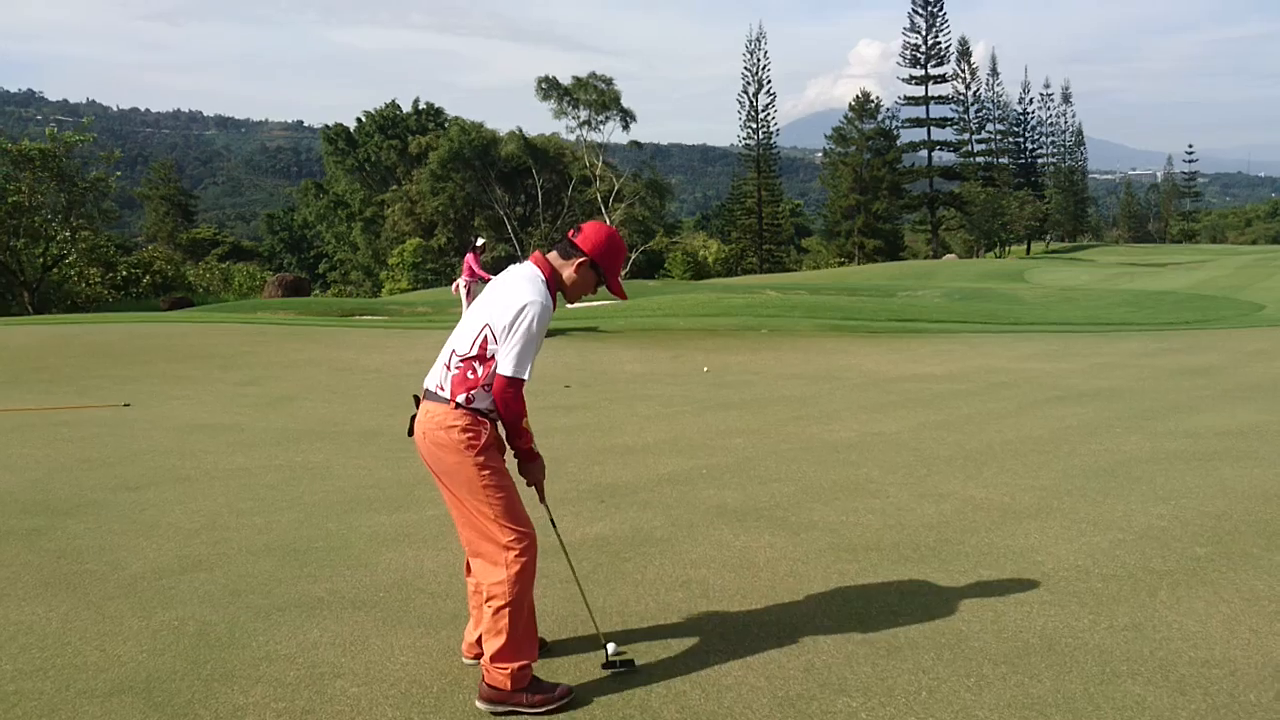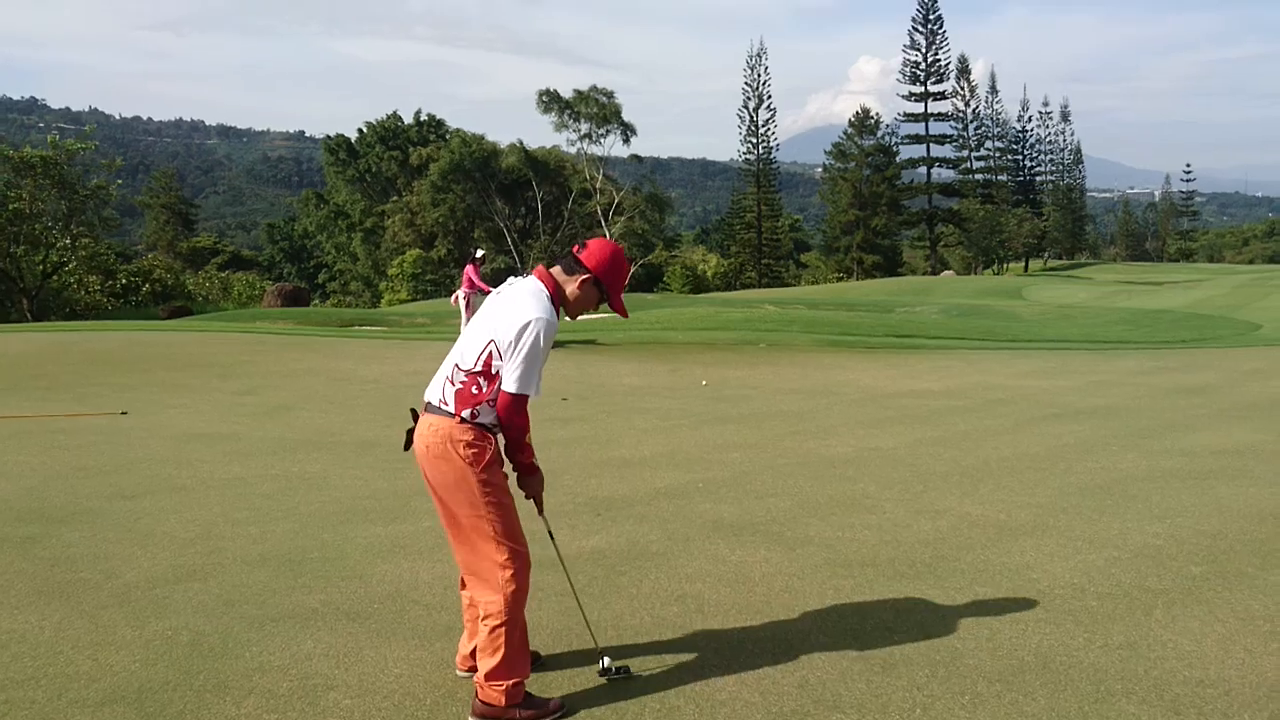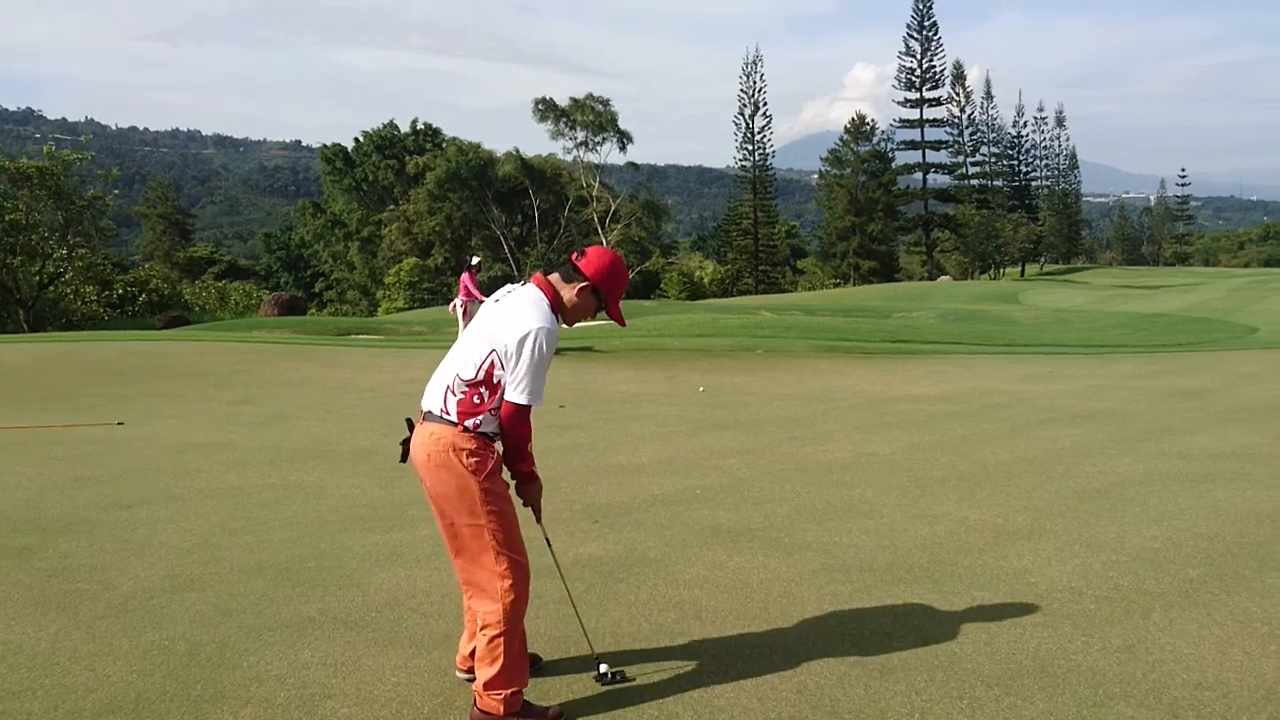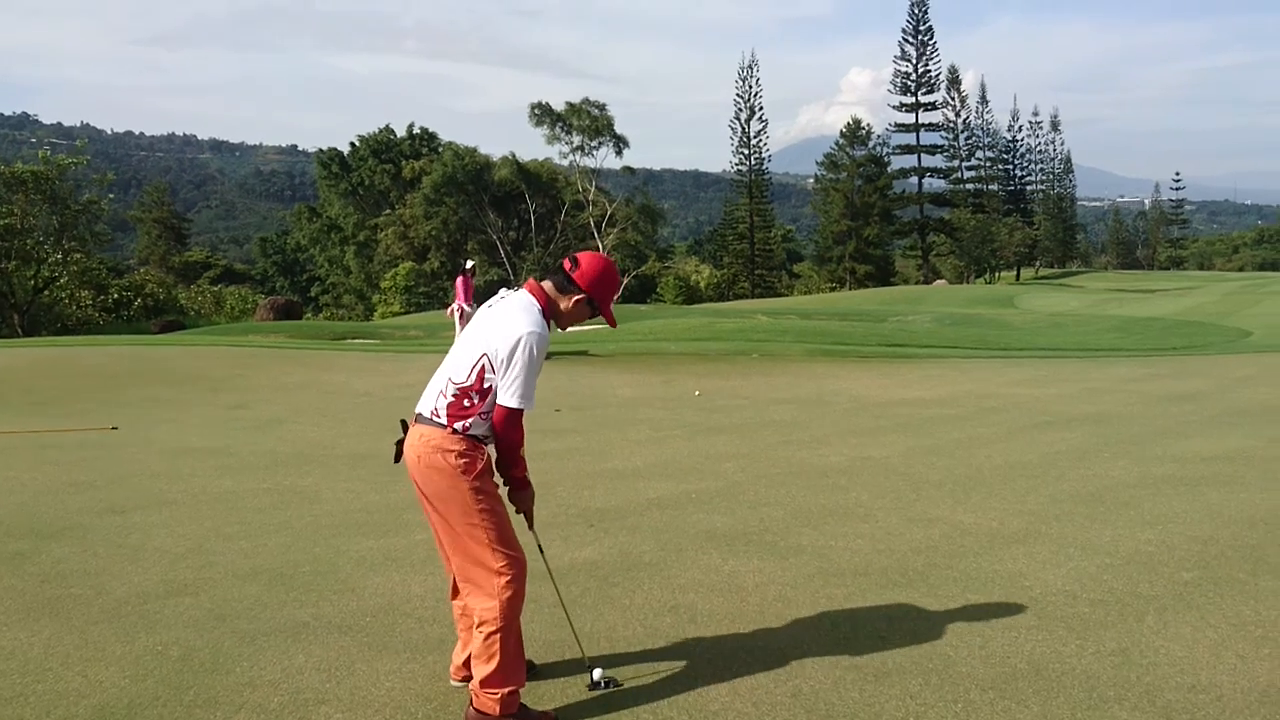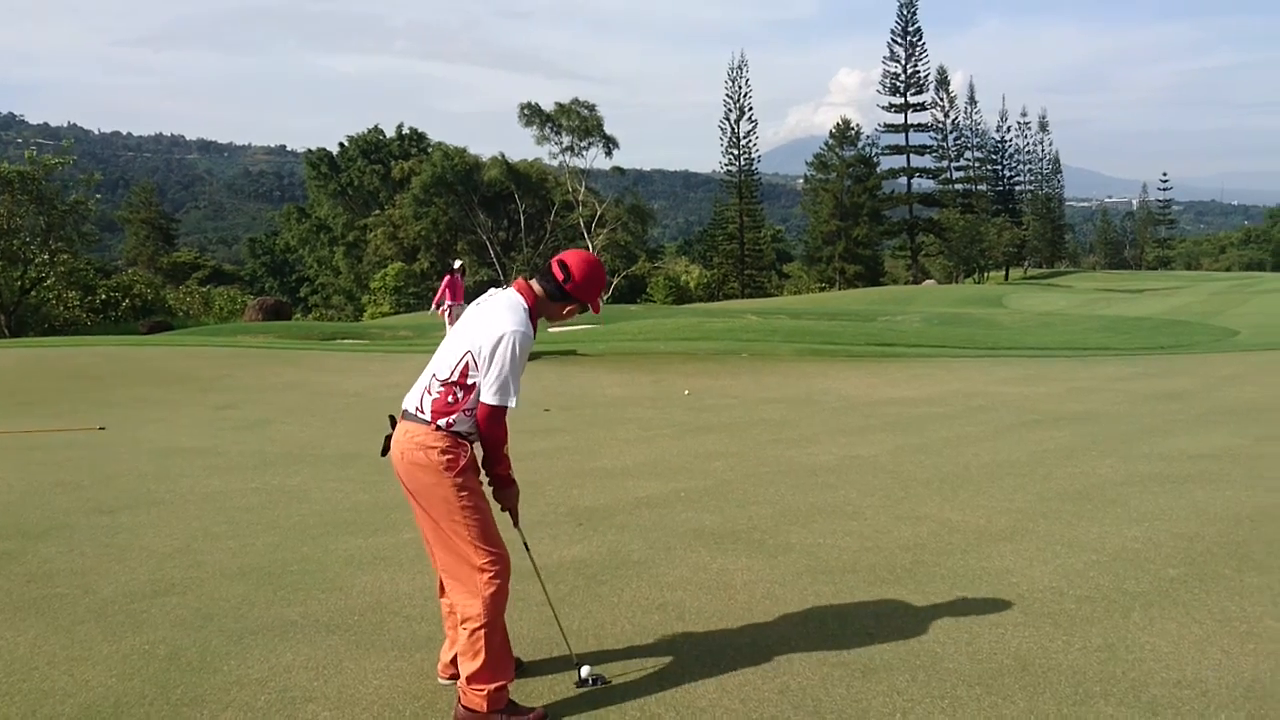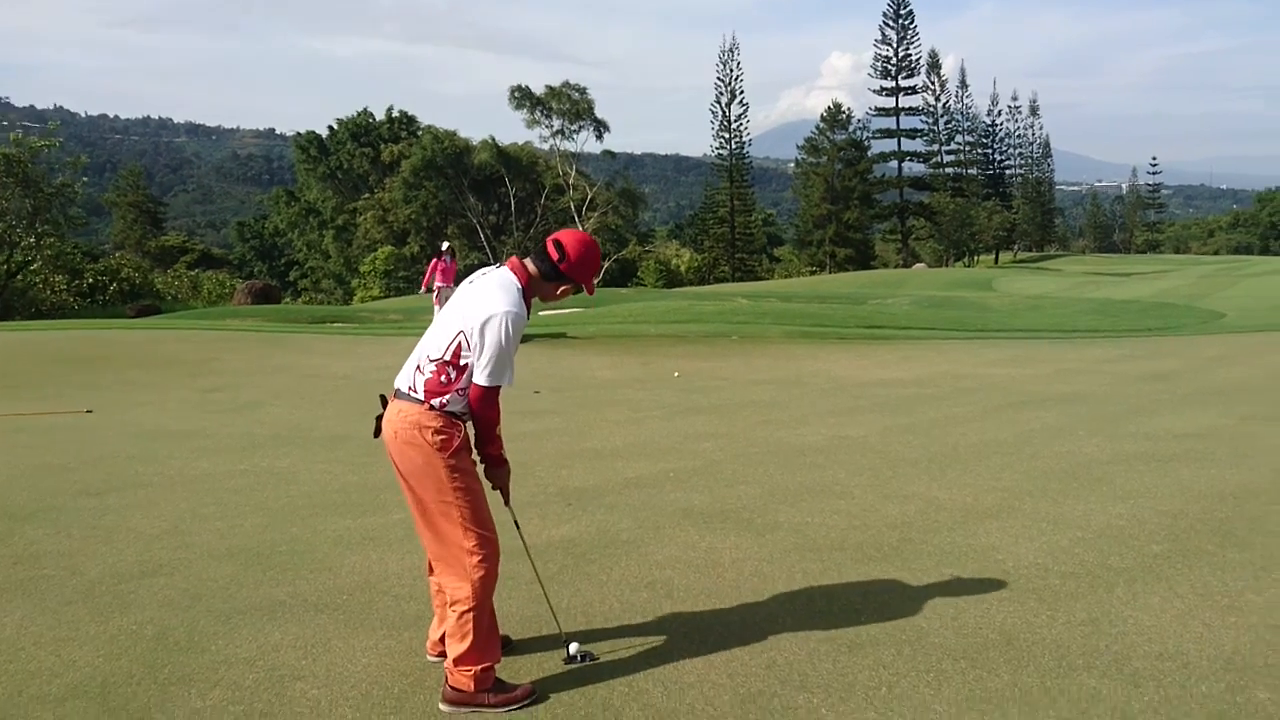
dt=0.2s
person 1, frame 1
left shoulder: (518, 275)
right shoulder: (534, 300)
right elbow: (506, 389)
left wrist: (519, 446)
right wrist: (527, 453)
left hip: (444, 415)
right hip: (459, 425)
left knee: (487, 538)
right knee: (512, 544)
left ankle: (483, 637)
right ankle: (505, 680)
person 1, frame 2
left shoulder: (518, 287)
right shoulder: (539, 316)
right elbow: (511, 405)
left wrist: (519, 461)
right wrist: (527, 467)
left hip: (439, 426)
right hip: (460, 439)
left knee: (482, 552)
right knee: (504, 562)
left ankle: (478, 650)
person 1, frame 3
left shoulder: (512, 294)
right shoulder: (539, 326)
right elbow: (514, 414)
right wrist: (525, 475)
left hip: (432, 433)
right hip: (460, 447)
left knee: (481, 560)
right knee: (504, 571)
left ankle: (476, 654)
person 1, frame 4
left shoulder: (508, 300)
right shoulder: (531, 330)
right elbow: (506, 419)
left wrist: (510, 477)
right wrist: (518, 481)
left hip: (427, 437)
right hip: (451, 450)
left knee: (472, 563)
right knee: (501, 570)
left ankle: (472, 660)
person 1, frame 5
left shoulder: (498, 298)
right shoulder: (514, 329)
right elbow: (489, 416)
left wrist: (496, 474)
right wrist: (503, 479)
left hip: (417, 435)
right hip: (436, 447)
left knee: (460, 558)
right knee: (485, 567)
left ankle: (459, 658)
person 1, frame 6
left shoulder: (490, 275)
right shoulder: (508, 310)
right elbow: (482, 396)
left wrist: (488, 454)
right wrist: (495, 459)
left hip: (407, 414)
right hip: (429, 426)
left knee: (450, 540)
right knee: (473, 550)
left ankle: (449, 635)
right ankle: (468, 680)
